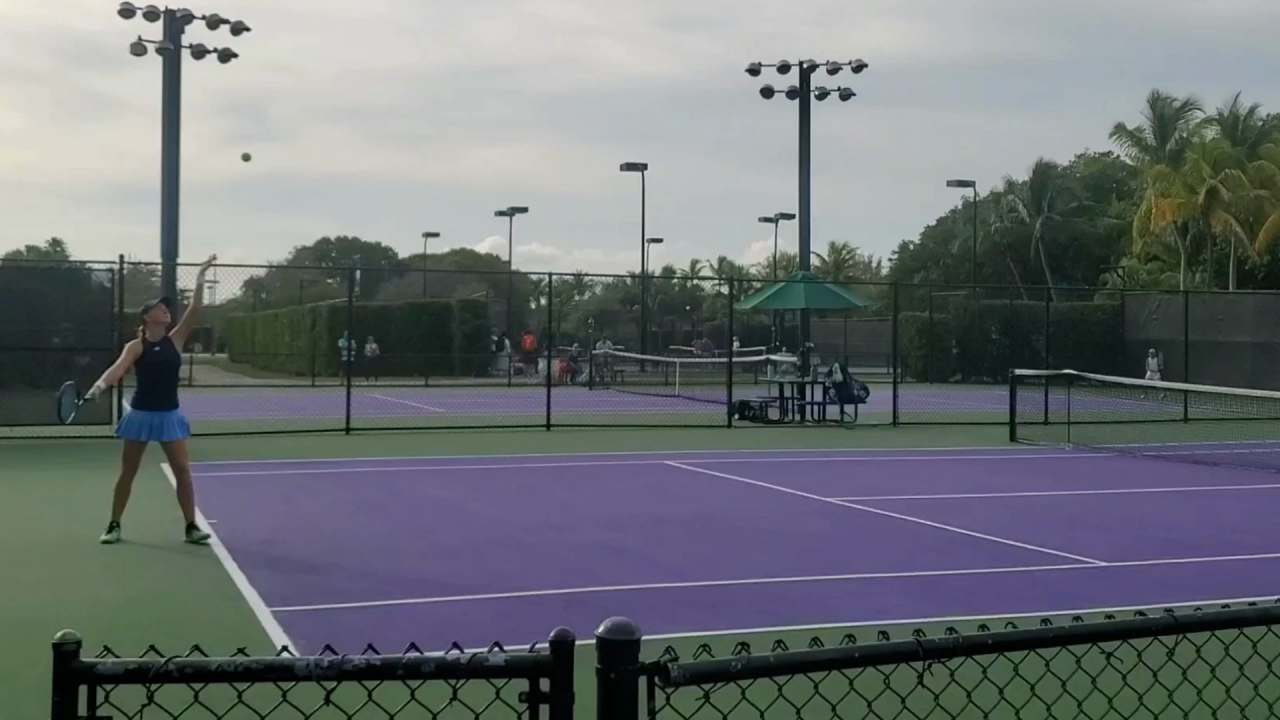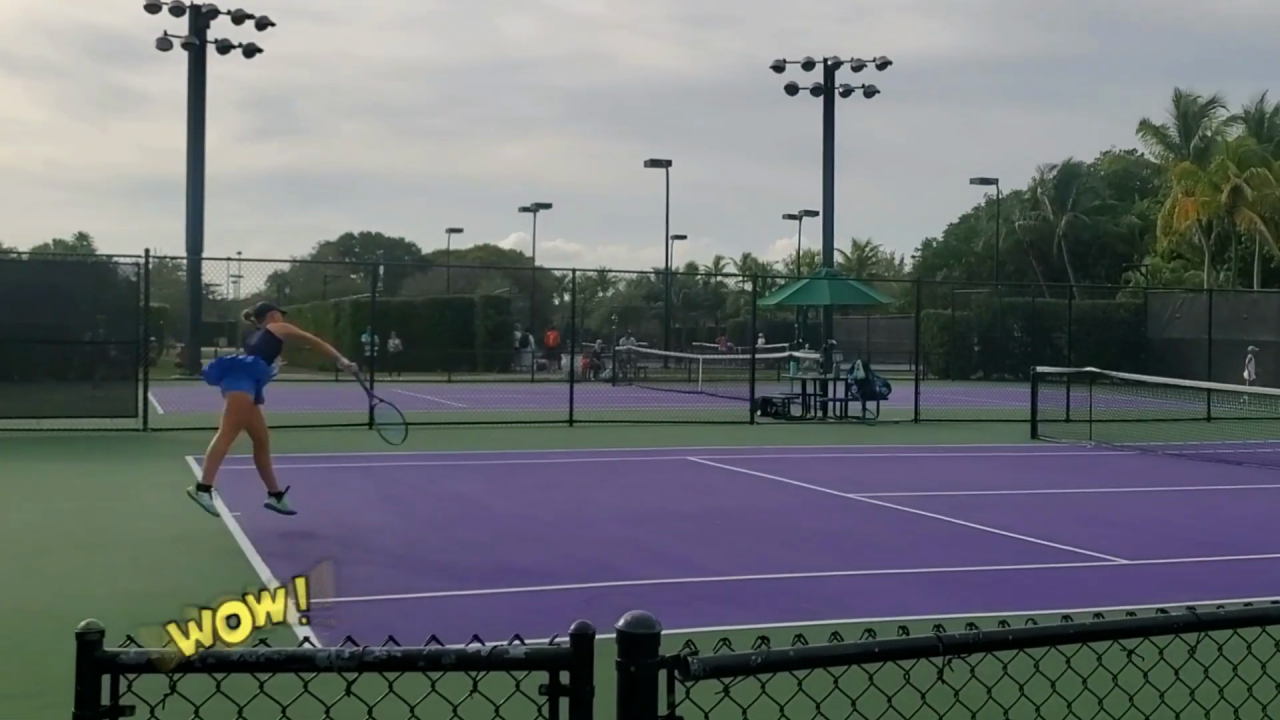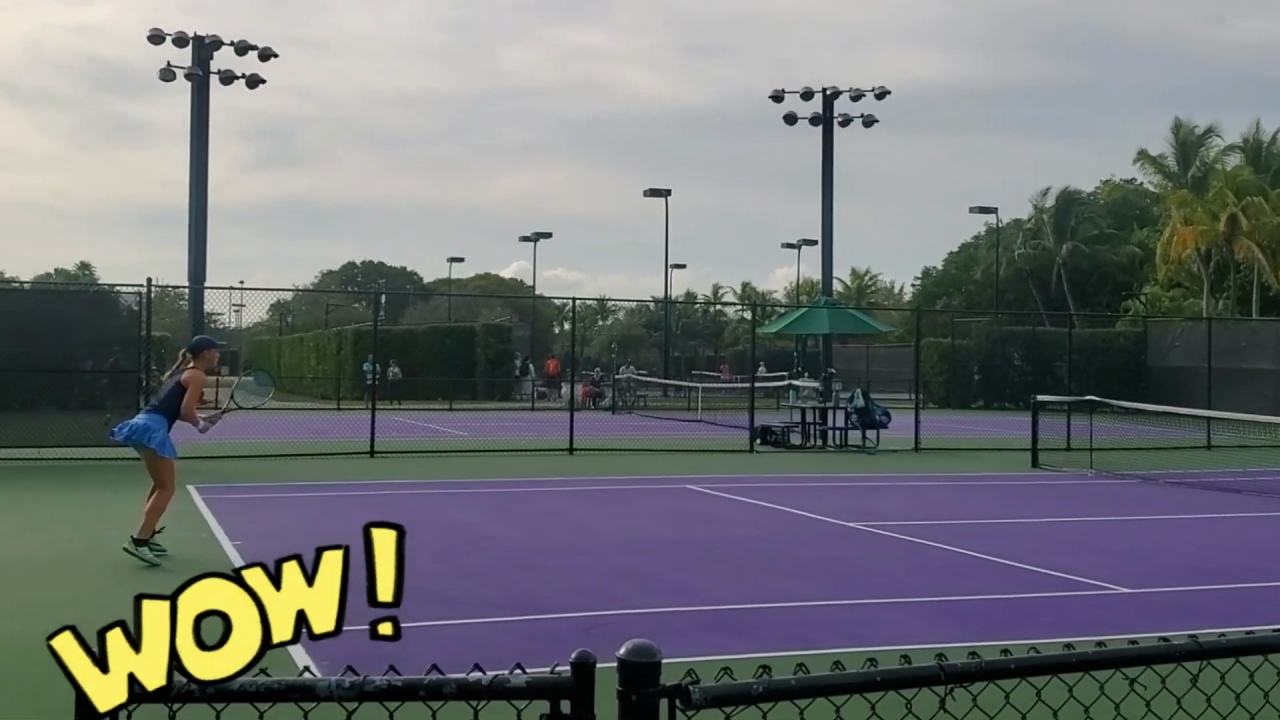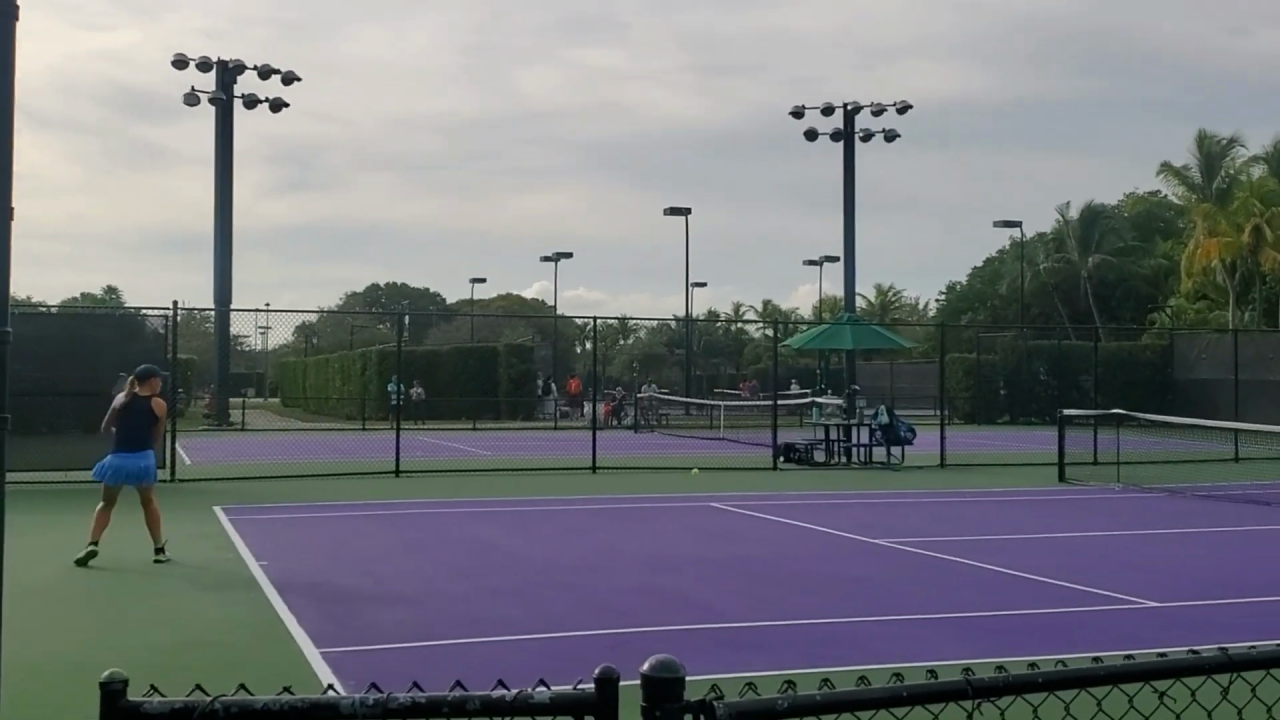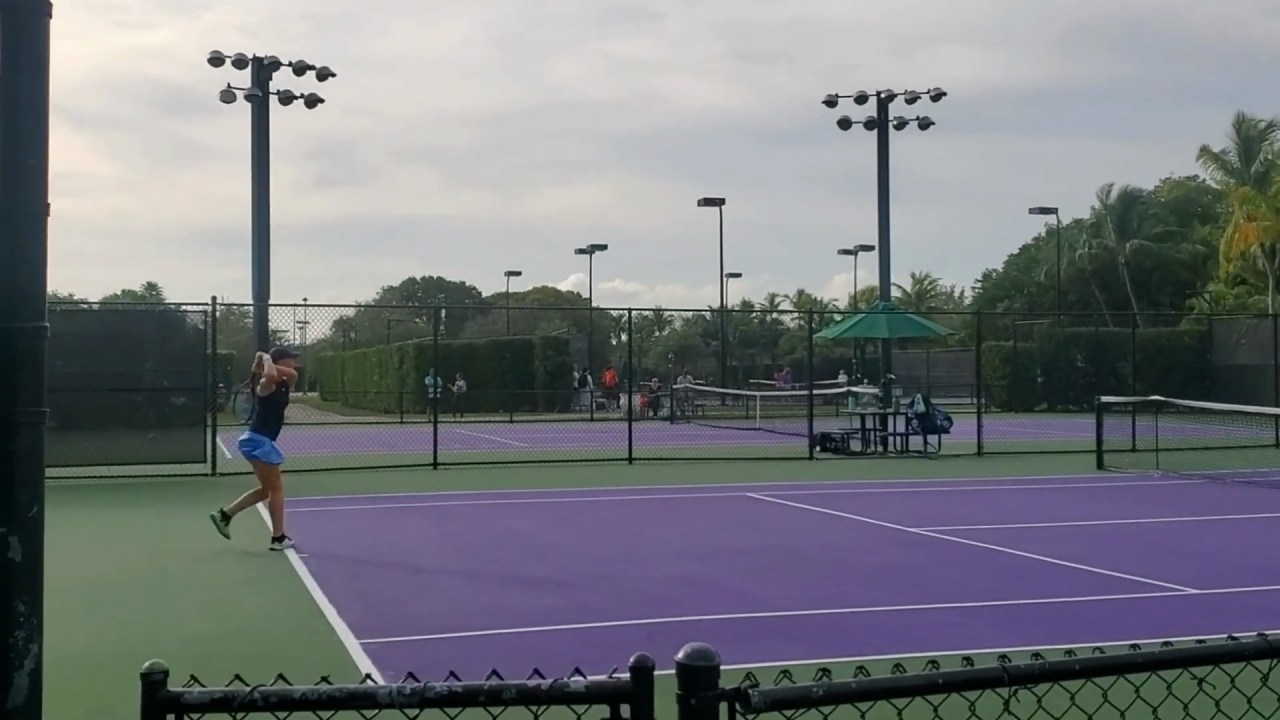
dt=1s
person 1, frame 1
left shoulder: (175, 340)
right shoulder: (136, 346)
left elbow: (194, 309)
right elbow: (118, 368)
left wrist: (201, 278)
right wrist: (100, 385)
left hip: (170, 415)
right hip: (141, 415)
left knee: (183, 471)
right knee: (128, 474)
left ankle: (192, 527)
right ankle: (115, 525)
person 1, frame 2
left shoulder: (256, 337)
right shoulder: (278, 328)
right elbow: (310, 340)
right wrist: (341, 359)
left hip: (241, 379)
right hip: (244, 378)
left knee: (261, 443)
right knee: (227, 434)
left ankle: (276, 496)
right ankle: (203, 488)
person 1, frame 3
left shoulder: (183, 373)
right shoulder: (197, 375)
right elbow: (186, 411)
left wrist: (203, 420)
right wrist: (201, 424)
left hip: (145, 425)
right hip: (153, 429)
left knee: (161, 483)
right knee: (167, 489)
left ankle: (147, 534)
right ankle: (139, 541)
person 1, frame 4
left shoulder: (121, 398)
right shoulder: (159, 405)
left elbow: (106, 428)
left hip: (118, 460)
right hip: (143, 460)
left knee: (106, 504)
right knee: (148, 502)
left ankle: (92, 546)
right ankle: (160, 550)
person 1, frame 5
left shoulder: (284, 382)
right shoulder: (267, 384)
left elbow: (294, 374)
right elbow: (271, 374)
left wrist: (268, 361)
right wrist: (267, 359)
left hip: (263, 442)
right hip: (259, 441)
left knee: (267, 489)
right knee: (276, 488)
left ankle: (224, 514)
right ankle: (278, 538)
